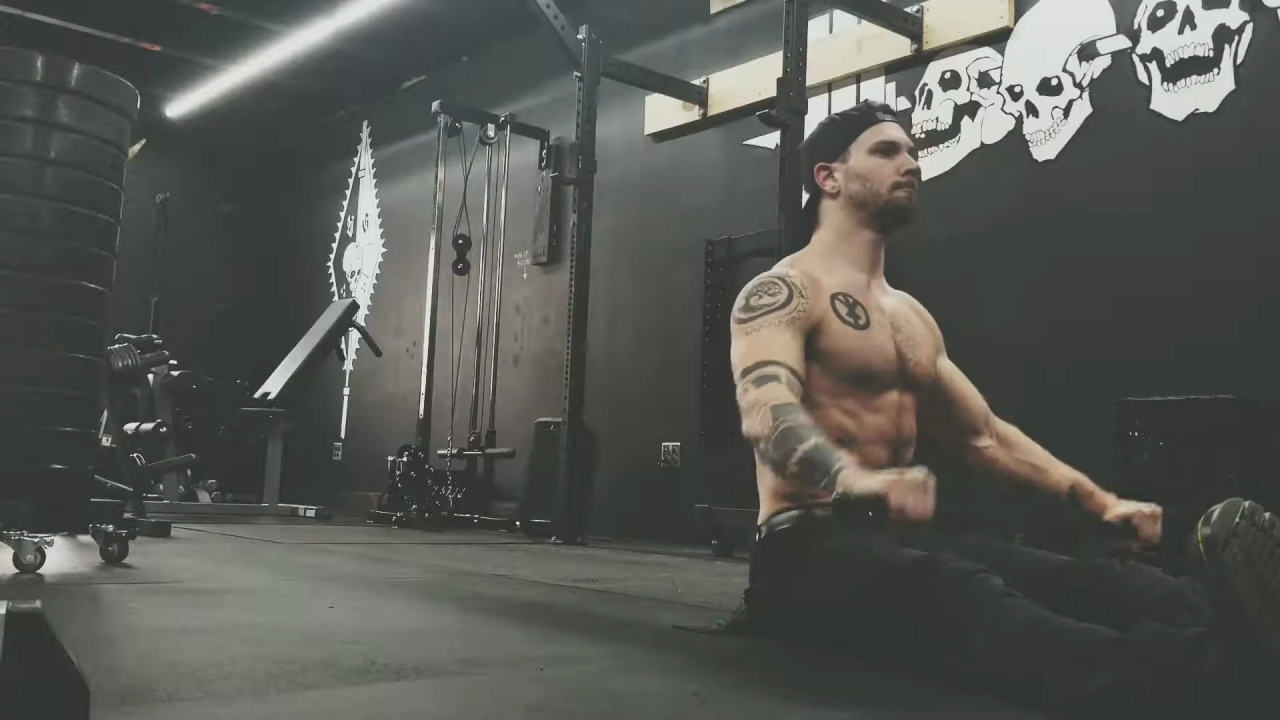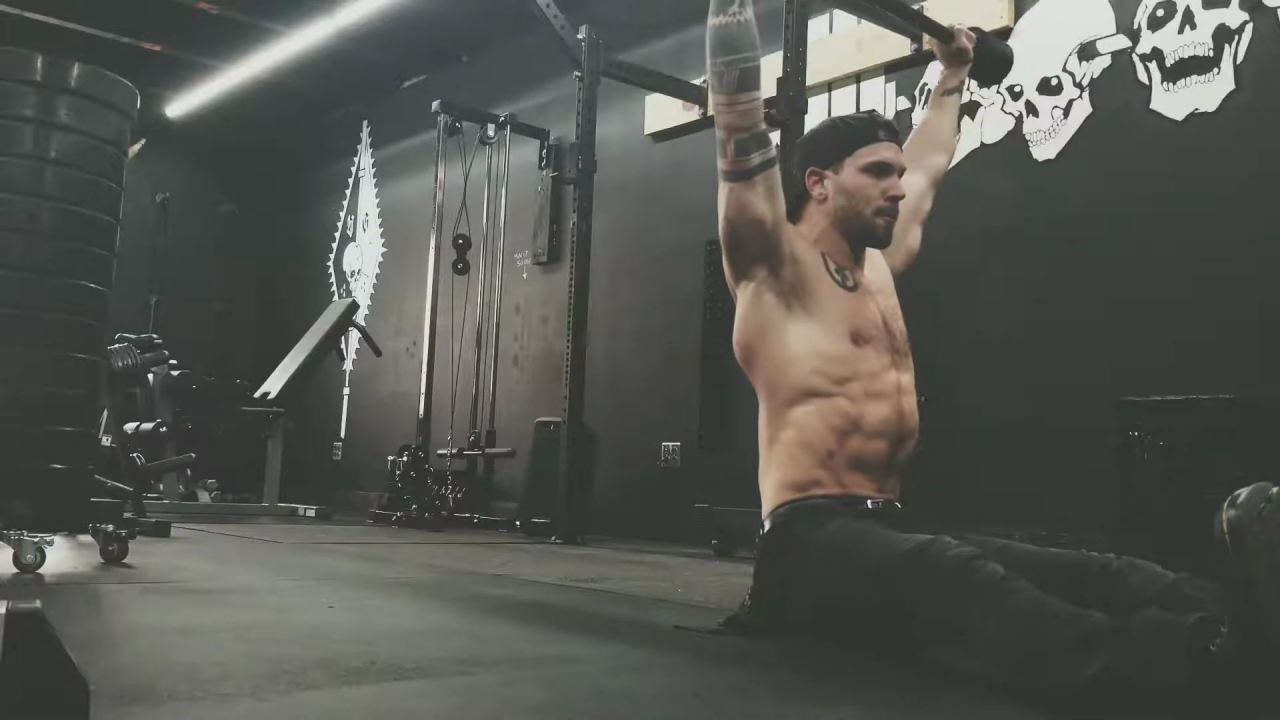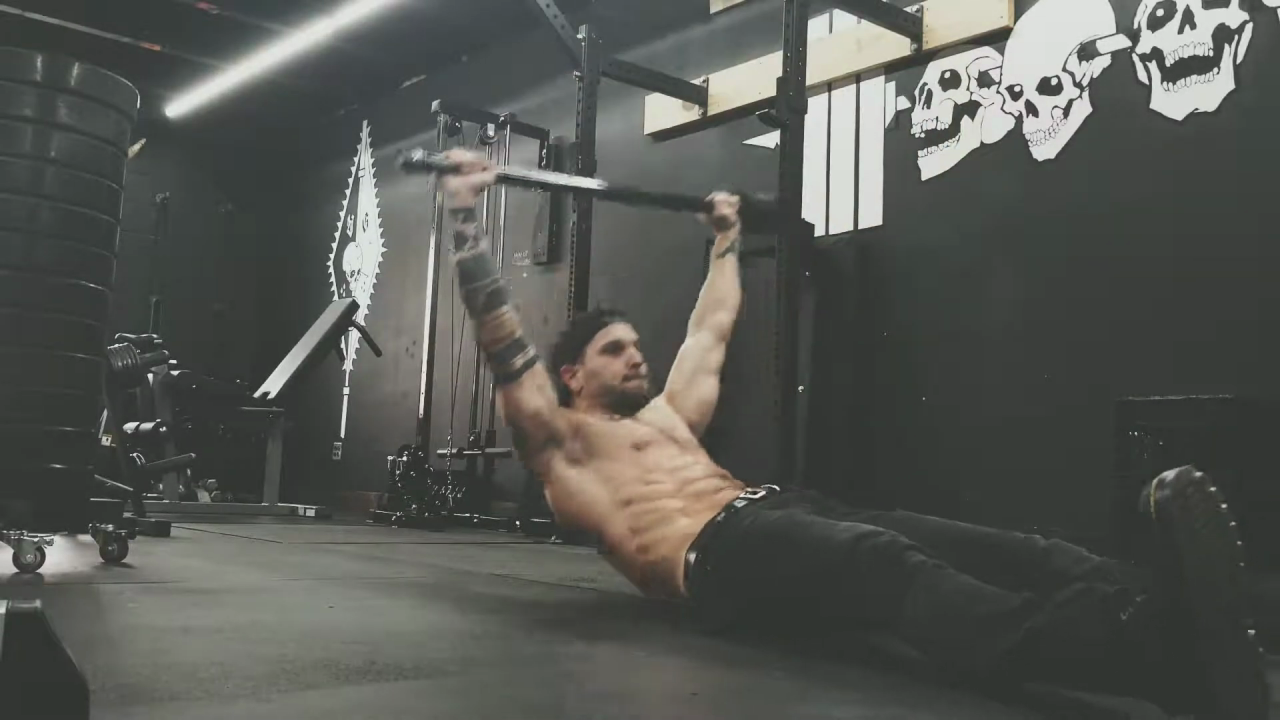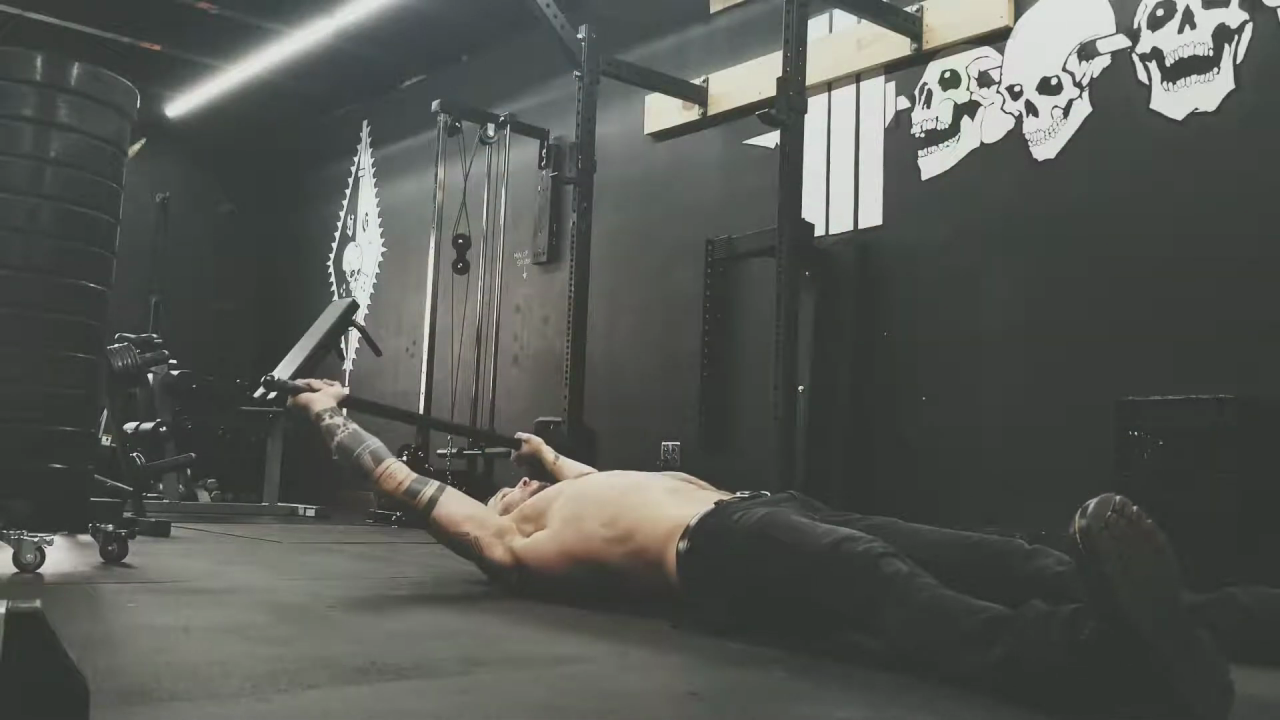
dt=1s
person 1, frame 1
left shoulder: (912, 316)
right shoulder: (784, 292)
left elbow: (984, 435)
right elbow: (767, 414)
left wrist: (1097, 499)
right wrist: (856, 480)
left hip: (892, 540)
right hip: (806, 554)
left knee: (1078, 577)
right knee: (958, 592)
right ankle: (1189, 663)
person 1, frame 2
left shoulder: (876, 265)
right shoulder: (773, 267)
left elbow: (929, 167)
right elbow: (740, 120)
left wrist: (952, 77)
left hip: (889, 533)
right hip: (809, 548)
left knee: (1091, 575)
right knee: (957, 578)
right ankle: (1188, 654)
person 1, frame 3
left shoulder: (664, 415)
right shoulder: (561, 441)
left elbow: (710, 331)
right elbow: (503, 345)
left wrist: (727, 239)
right wrist: (465, 207)
left hip: (778, 511)
right hip: (717, 555)
left knee: (980, 550)
right knee: (885, 566)
left ankle: (1166, 620)
right ankle: (1136, 636)
person 1, frame 4
left shoulder: (561, 499)
right shoulder: (511, 540)
right elbow: (413, 487)
left wrist: (546, 453)
right wrist: (333, 418)
left hip: (756, 509)
right hip: (713, 548)
left knee: (987, 558)
right knee: (891, 589)
left ankle: (1175, 617)
